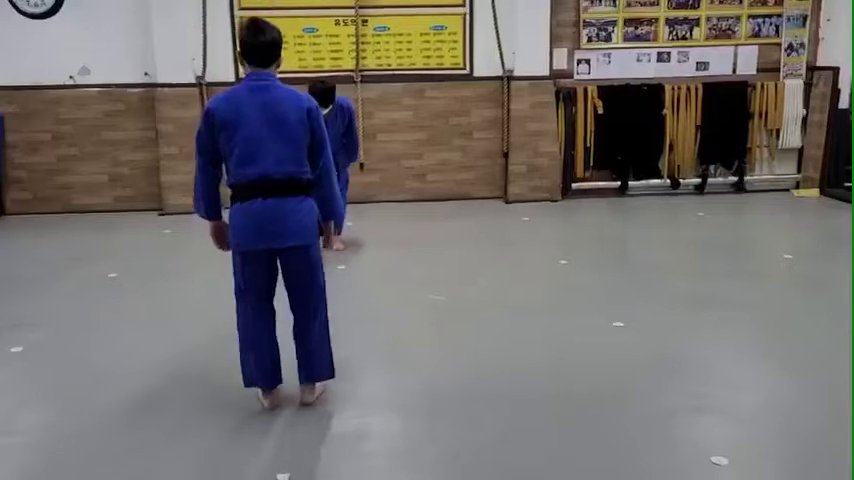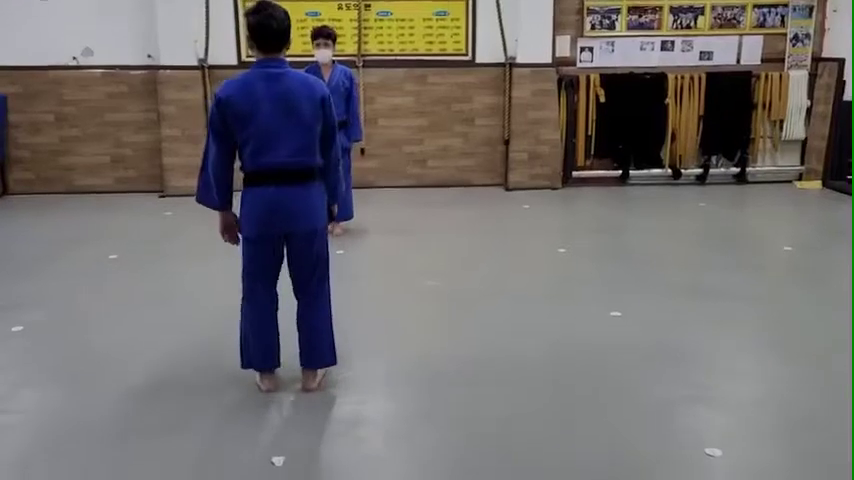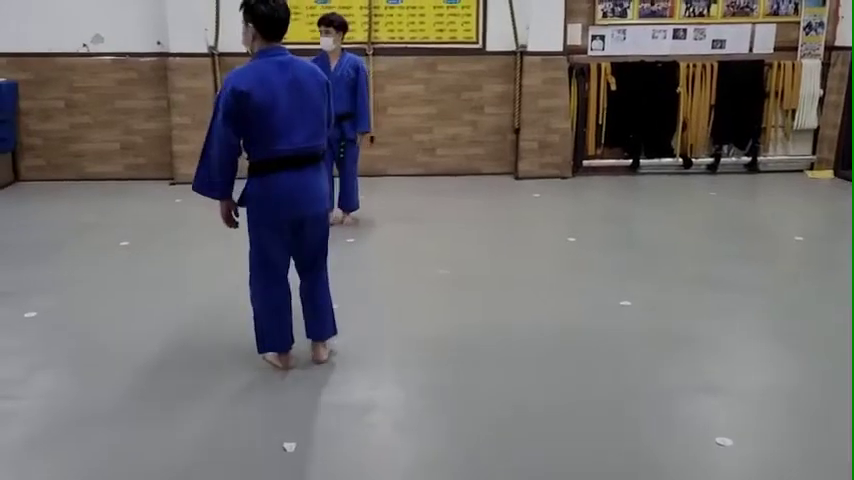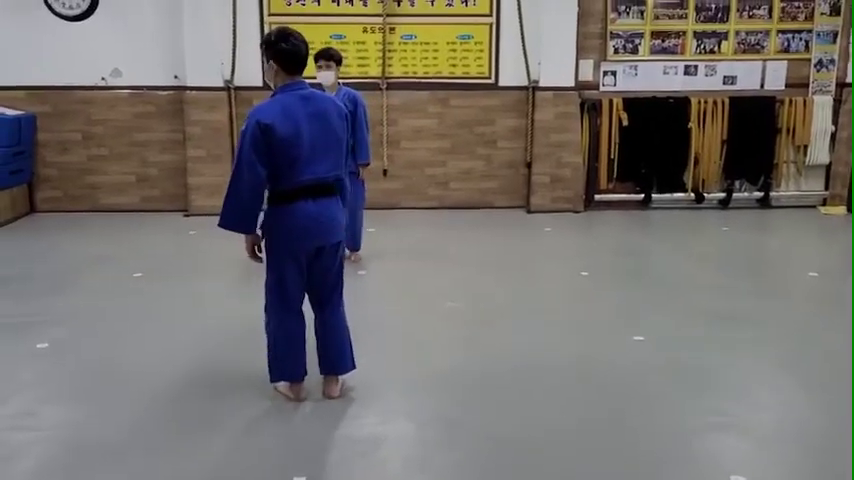
dt=0.7s
person 1, frame 1
left shoulder: (218, 107)
right shoulder: (303, 103)
left elbow: (208, 168)
right elbow: (322, 165)
left wrist: (214, 218)
right wrist: (328, 216)
left hip: (248, 216)
right hip: (297, 211)
left knee: (254, 305)
right knee: (308, 301)
left ankle: (267, 388)
right ankle: (311, 382)
person 1, frame 2
left shoulder: (229, 93)
right shoulder: (315, 89)
left elbow: (219, 157)
right elbow: (331, 153)
left wrist: (223, 210)
right wrist: (331, 200)
left hip: (259, 201)
right hip: (307, 198)
left knee: (258, 290)
right knee: (311, 288)
left ankle: (266, 371)
right ankle: (312, 369)
person 1, frame 3
left shoulder: (239, 82)
right shoulder: (314, 73)
left elbow: (223, 144)
left wrist: (223, 196)
left hip: (268, 188)
right hip: (313, 182)
left knee: (269, 272)
right knee: (314, 267)
left ankle: (279, 350)
right ankle: (320, 342)
person 1, frame 4
left shoulder: (263, 116)
right shoulder: (334, 107)
left elbow: (249, 178)
left wrist: (249, 229)
left hip: (289, 218)
right hip: (330, 213)
left knee: (284, 302)
right knee: (329, 298)
left ankle: (292, 380)
right ankle: (333, 377)
person 2, frame 1
left shoulder: (345, 107)
left elbow: (351, 135)
left wrist: (350, 157)
left hip: (337, 156)
left knee: (337, 194)
left ankle: (335, 234)
person 2, frame 2
left shoulder: (346, 75)
right shoulder: (306, 75)
left elbow: (353, 108)
left wrist: (354, 136)
left hip: (339, 136)
left knee: (340, 178)
left ankle: (338, 219)
person 2, frame 3
left shoulder: (355, 64)
right shoulder: (315, 64)
left elbow: (362, 99)
left wrist: (362, 129)
left hip: (346, 127)
left knee: (348, 171)
left ankle: (346, 210)
person 2, frame 4
left shoulder: (353, 97)
left elbow: (362, 132)
left wrist: (362, 162)
left hip: (347, 162)
left knee: (352, 207)
left ankle: (354, 248)
